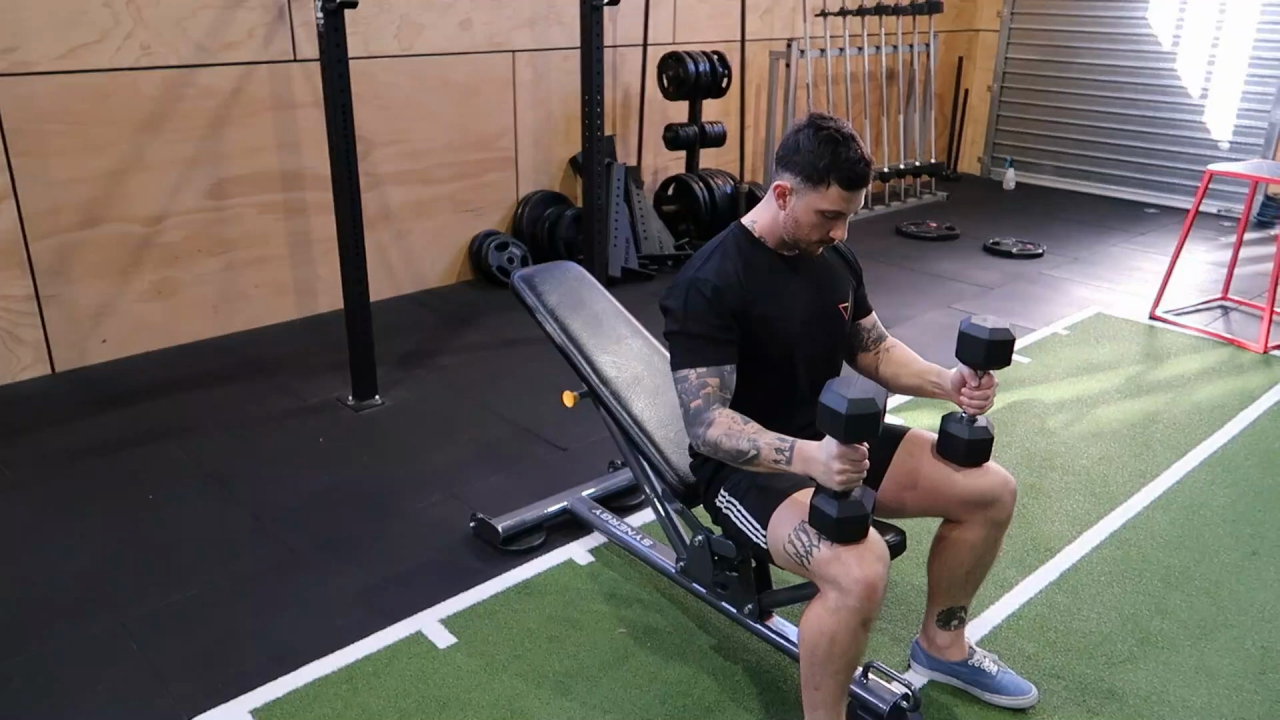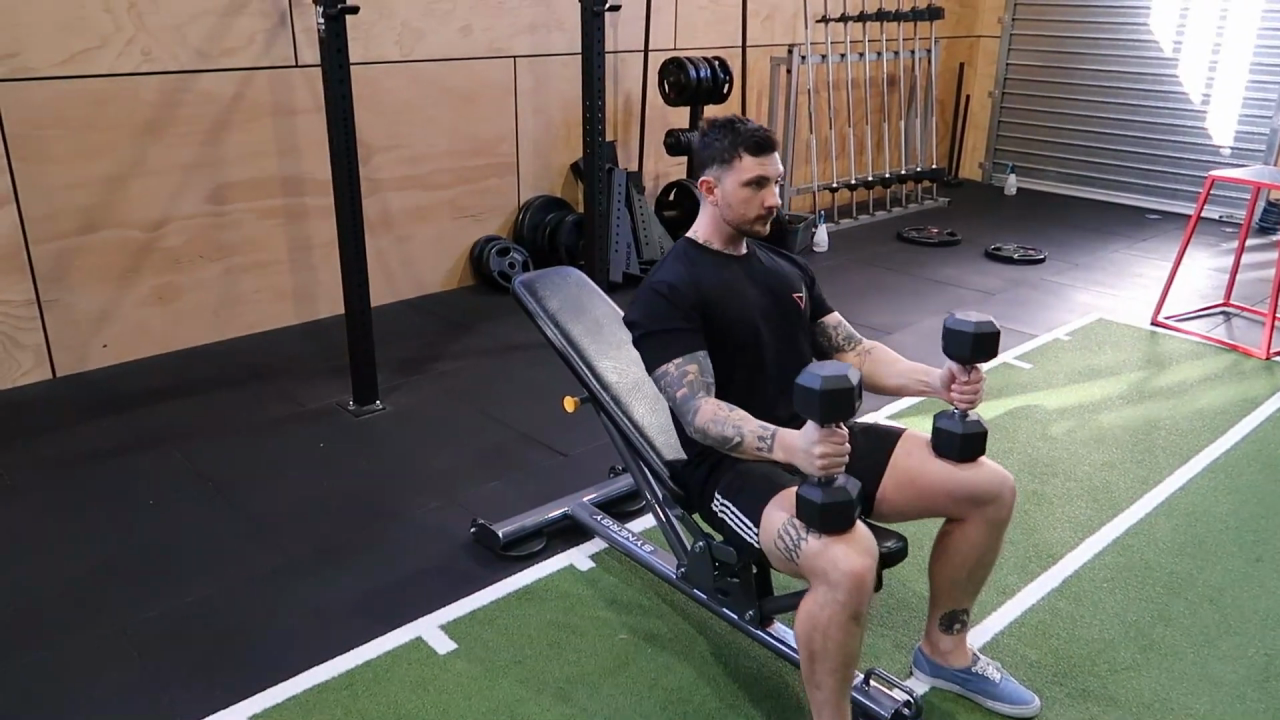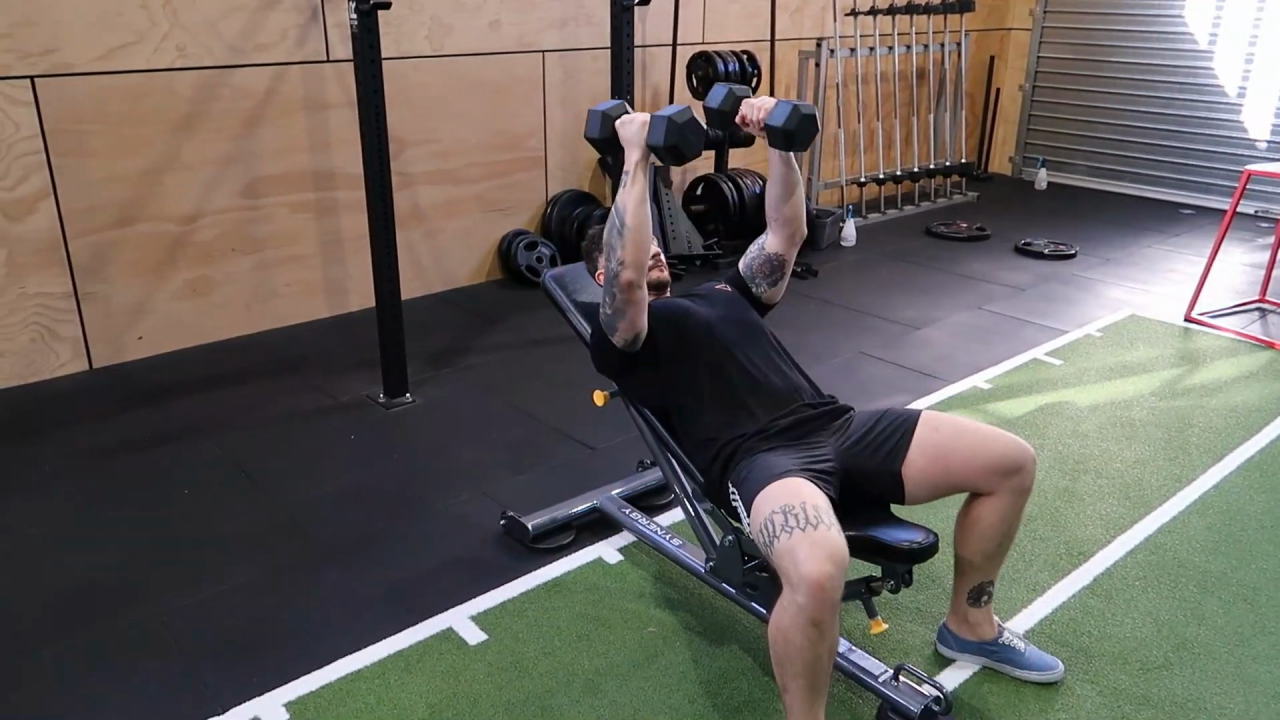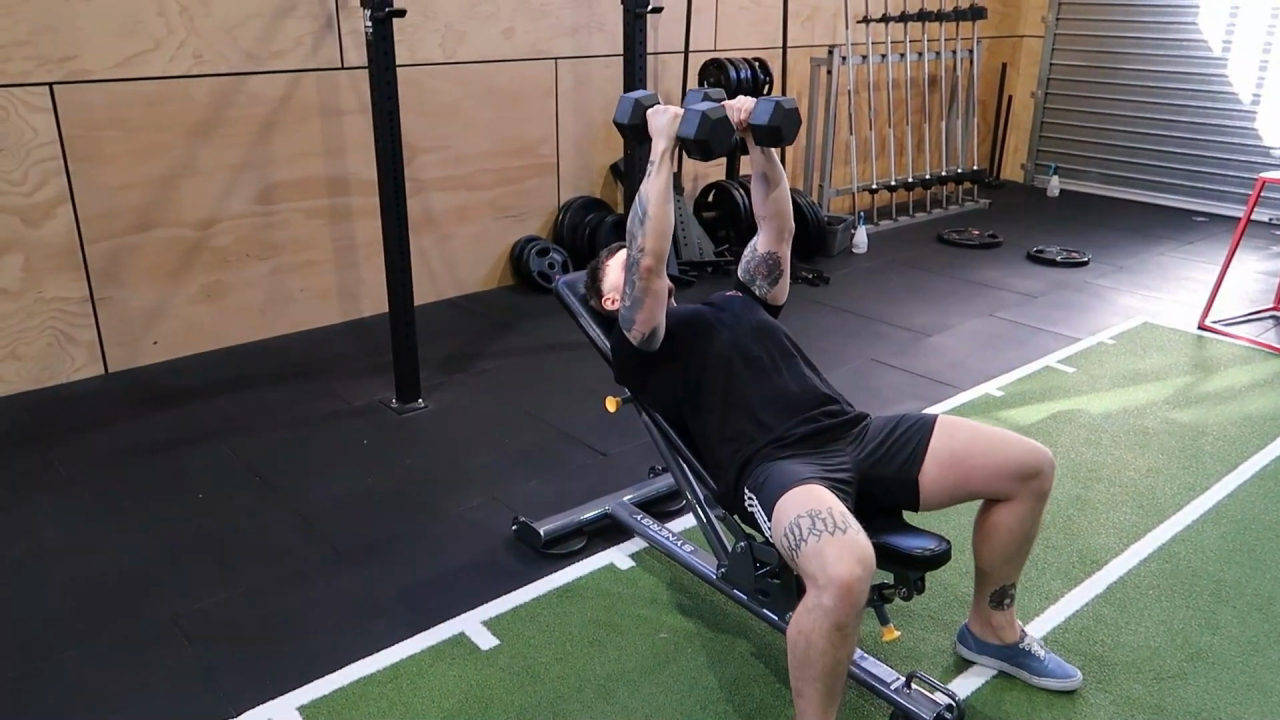
dt=1s
person 1, frame 1
left shoulder: (834, 260)
right shoulder: (712, 283)
left elbow: (875, 351)
right elbow: (706, 422)
left wrist: (945, 381)
right wrist: (808, 457)
left hip: (830, 441)
right hip: (747, 465)
left knee: (990, 491)
right knee: (859, 570)
left ankle: (942, 644)
person 1, frame 2
left shoulder: (784, 266)
right shoulder: (669, 290)
left elbow: (853, 353)
right elbow: (696, 411)
left wrist: (935, 381)
right wrist: (789, 444)
left hip: (821, 442)
right hip: (739, 467)
left knee: (990, 490)
right knee: (849, 564)
left ankle: (945, 650)
person 1, frame 3
left shoulder: (722, 290)
right shoulder: (619, 335)
left elbow: (788, 233)
right elbow: (626, 275)
left wrist: (779, 142)
right wrist: (636, 162)
left hip: (835, 428)
right hip: (758, 459)
left knee: (1011, 462)
right knee: (819, 572)
left ankle: (970, 625)
person 1, frame 4
left shoulder: (736, 299)
right shoulder: (640, 345)
left elbow: (777, 228)
right elbow: (648, 261)
left wrist: (756, 139)
right wrist: (662, 148)
left hip: (852, 435)
right hip: (775, 464)
left knee: (1030, 466)
right knee: (844, 574)
left ankle: (991, 630)
